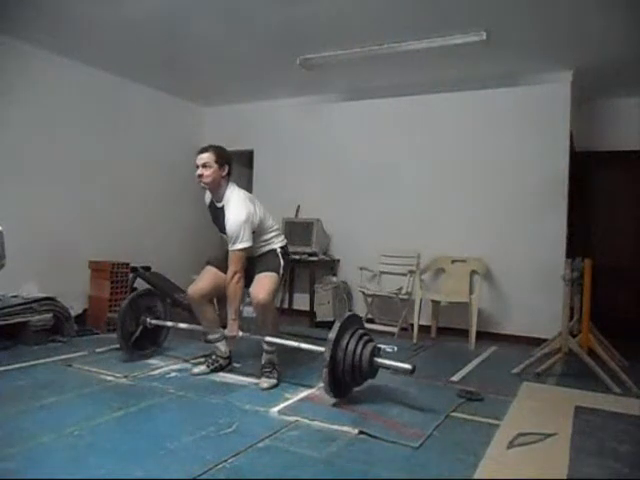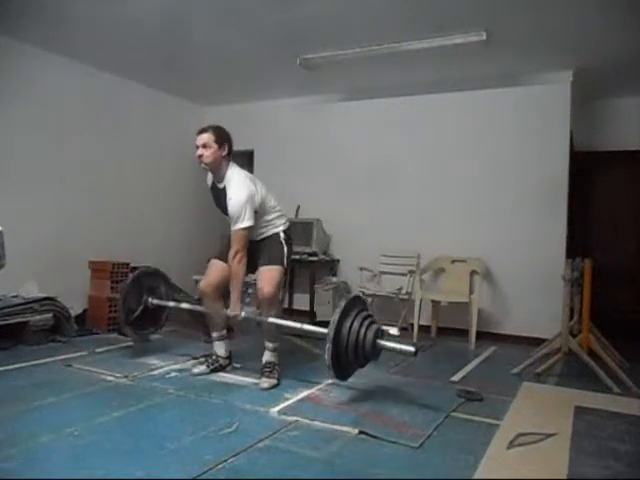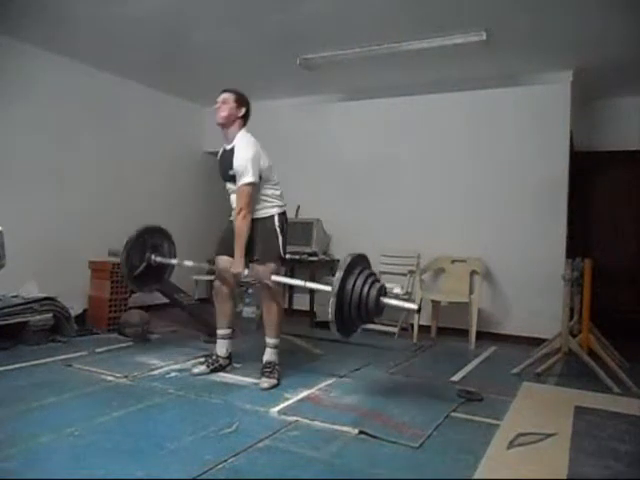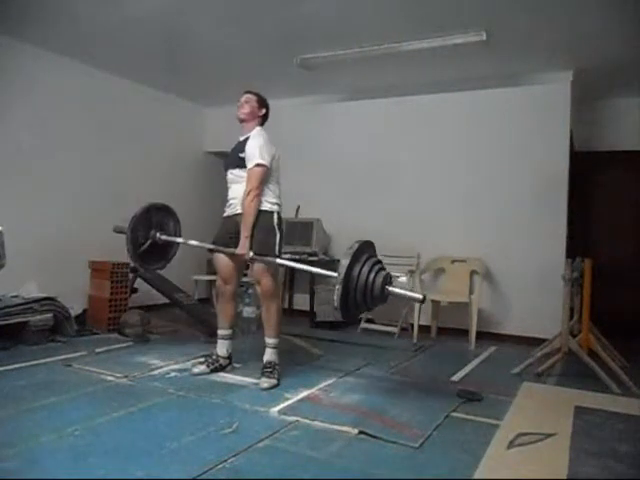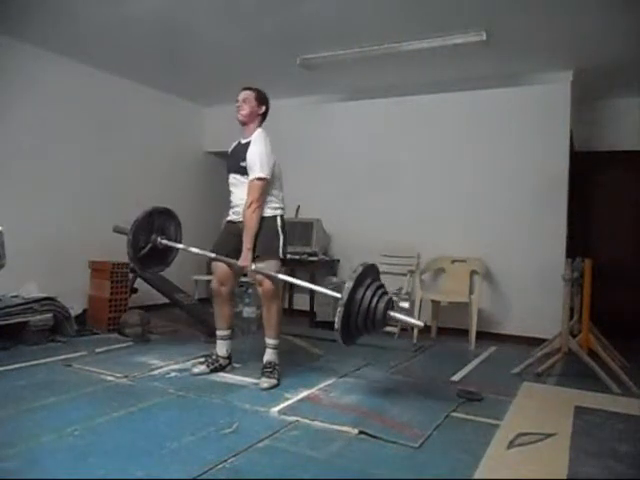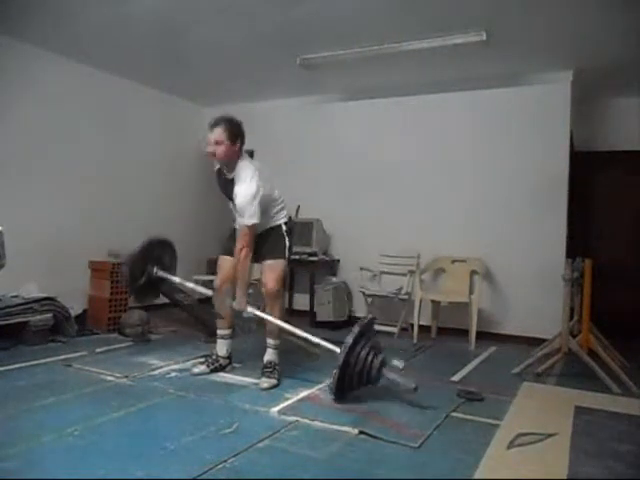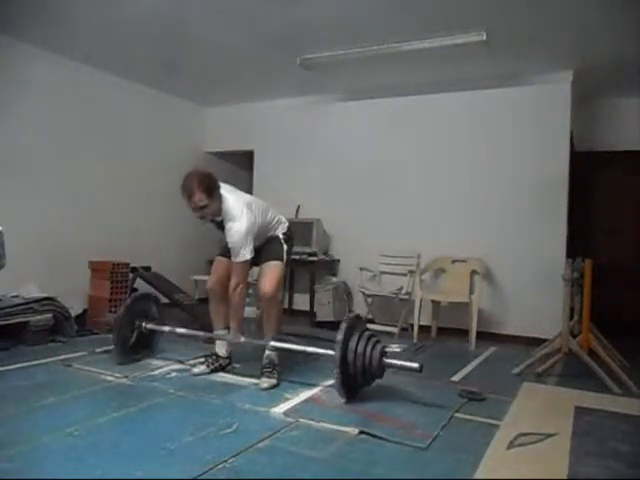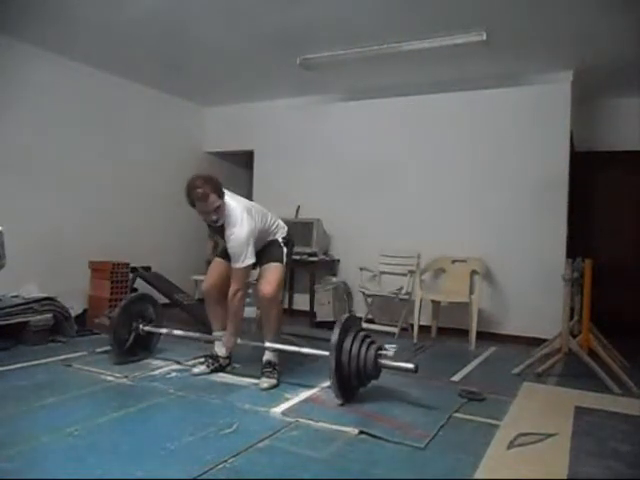
dt=0.4s
person 1, frame 1
left shoulder: (238, 210)
right shoulder: (210, 196)
left elbow: (235, 274)
left wrist: (233, 322)
right wrist: (217, 255)
left hip: (269, 251)
right hip: (238, 250)
left knee: (261, 298)
right knee: (196, 293)
left ankle: (269, 361)
right ankle: (221, 354)
person 1, frame 2
left shoulder: (239, 189)
right shoulder: (212, 178)
left elbow: (238, 253)
left wrist: (236, 302)
left hip: (271, 235)
right hip: (244, 236)
left knee: (266, 293)
right knee: (207, 288)
left ankle: (270, 362)
right ankle: (221, 355)
person 1, frame 3
left shoulder: (246, 149)
right shoulder: (224, 149)
left elbow: (245, 208)
left wrist: (240, 258)
right wrist: (233, 255)
left hip: (267, 219)
right hip: (241, 219)
left knee: (267, 288)
right knee: (221, 284)
left ankle: (270, 361)
right ankle: (222, 355)
person 1, frame 4
left shoulder: (259, 140)
right shoulder: (238, 145)
left elbow: (253, 193)
left wrist: (245, 239)
right wrist: (234, 231)
left hip: (262, 217)
right hip: (232, 217)
left knee: (265, 287)
right knee: (224, 285)
left ankle: (271, 361)
right ankle: (222, 355)
person 1, frame 5
left shoulder: (260, 146)
right shoulder: (238, 144)
left elbow: (254, 204)
left wrist: (246, 253)
right wrist: (237, 241)
left hip: (267, 220)
right hip: (236, 220)
left knee: (267, 288)
right knee: (220, 285)
left ankle: (270, 361)
right ankle: (222, 355)
person 1, frame 6
left shoulder: (247, 185)
right shoulder: (222, 163)
left elbow: (244, 249)
left wrist: (241, 296)
left hip: (273, 228)
right hip: (245, 225)
left knee: (271, 287)
right knee: (221, 284)
left ankle: (271, 361)
right ankle: (222, 355)
person 1, frame 7
left shoulder: (238, 223)
right shoulder: (210, 193)
left elbow: (238, 284)
left wrist: (236, 330)
left hip: (273, 236)
right hip: (248, 237)
left knee: (267, 291)
right knee: (214, 286)
left ankle: (270, 359)
right ankle: (222, 354)
person 1, frame 8
left shoulder: (239, 228)
right shoulder: (207, 203)
left elbow: (237, 290)
left wrist: (231, 334)
right wrist: (213, 239)
left hip: (273, 240)
right hip: (238, 245)
left knee: (267, 292)
right knee: (210, 288)
left ankle: (270, 360)
right ankle: (221, 354)
